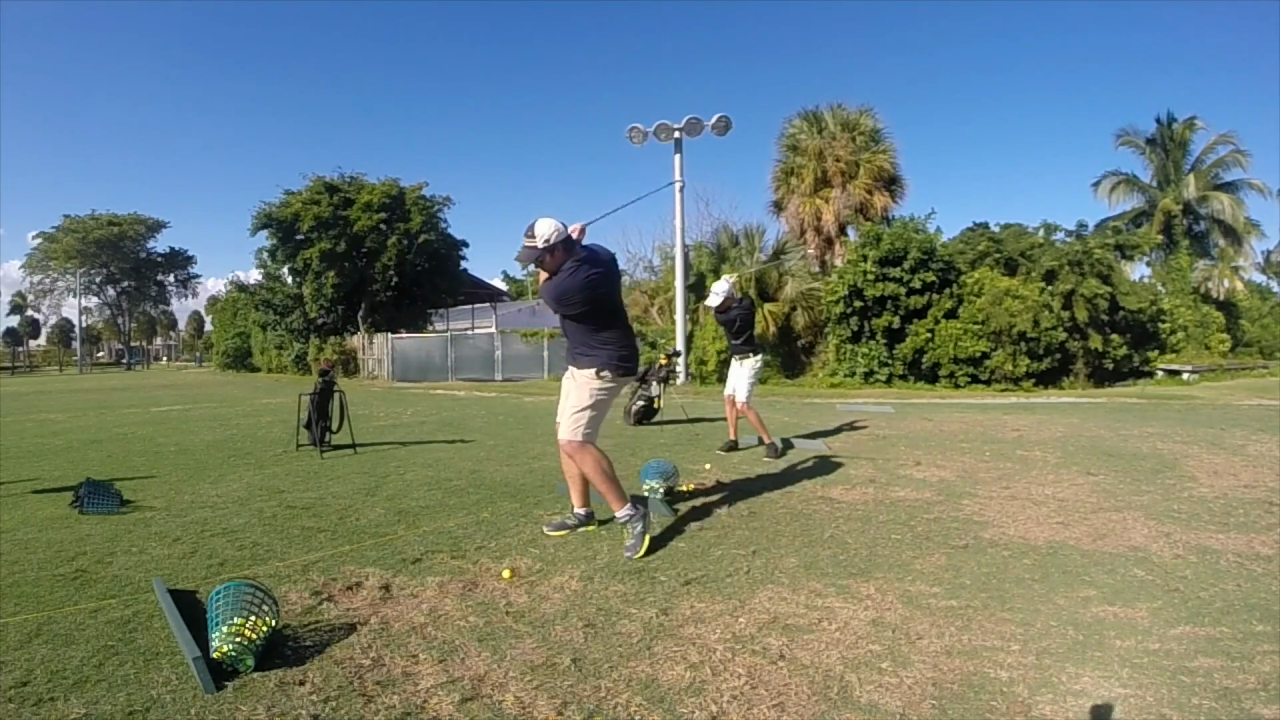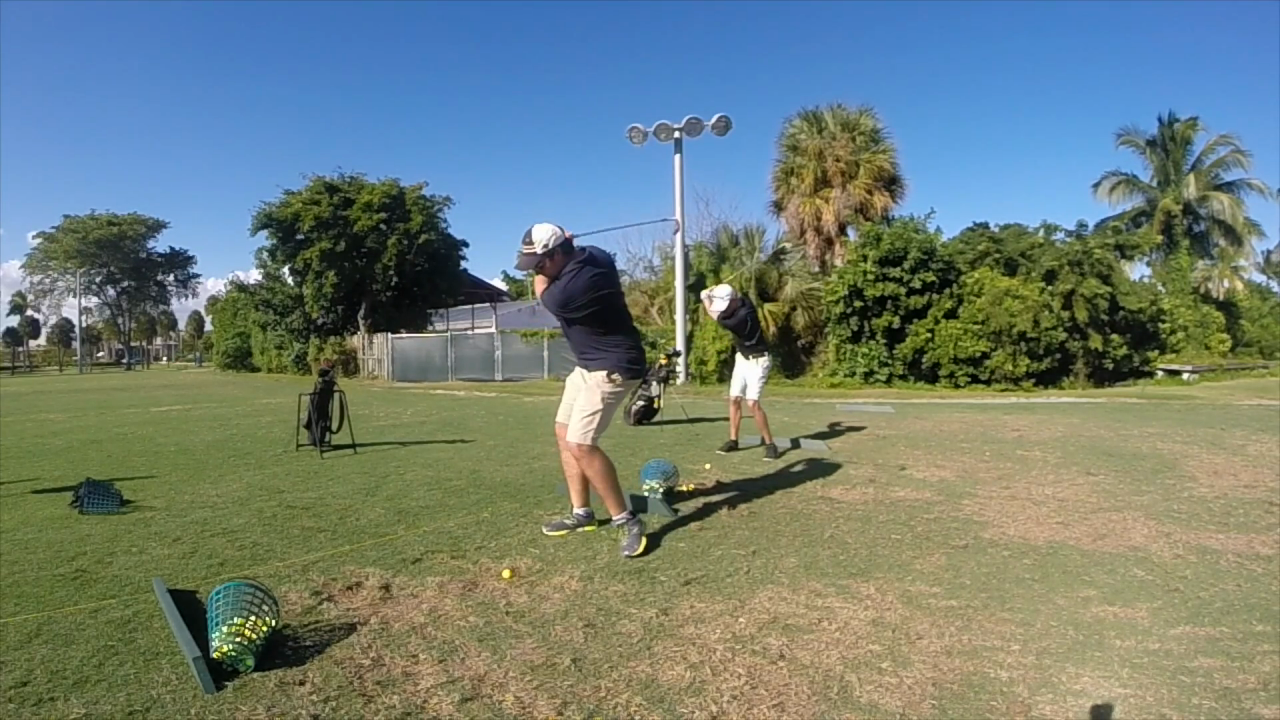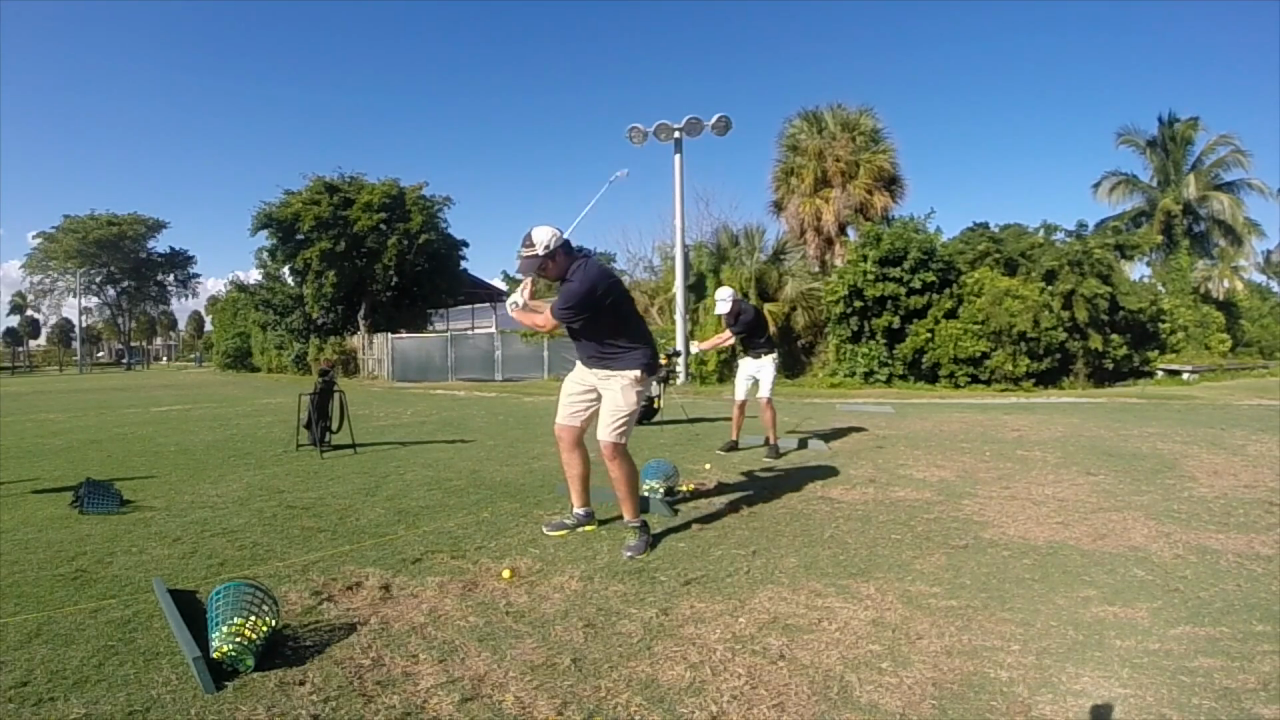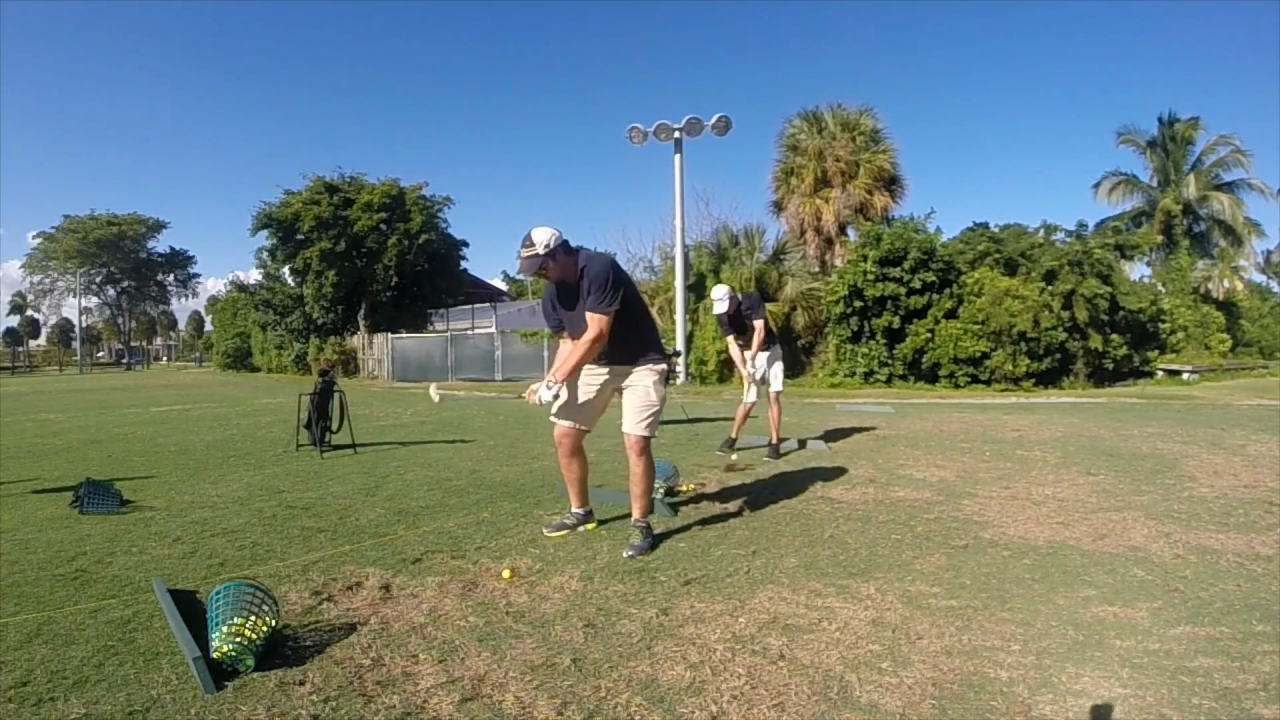
dt=0.4s
person 1, frame 1
left shoulder: (566, 285)
right shoulder: (598, 255)
left elbow: (545, 285)
right wrist: (575, 238)
left hip: (602, 366)
right hip: (585, 362)
left knee: (572, 441)
right knee: (567, 437)
left ankle: (631, 515)
right ankle: (582, 513)
person 1, frame 2
left shoulder: (567, 292)
right shoulder: (594, 256)
left elbow: (542, 292)
left wrist: (542, 275)
right wrist: (560, 240)
left hip: (610, 369)
right hip: (594, 364)
left knee: (580, 444)
right knee: (565, 434)
left ankle: (627, 521)
right ankle: (582, 513)
person 1, frame 3
left shoulder: (584, 282)
right shoulder: (577, 269)
left elbow: (545, 323)
right elbow: (559, 307)
left wrist: (516, 311)
right wrist: (528, 302)
left hip: (626, 367)
right hip: (591, 364)
left knee: (610, 445)
right knee: (566, 433)
left ankle: (636, 526)
right ankle: (582, 512)
person 1, frame 4
left shoulder: (600, 269)
right shoulder: (553, 291)
left elbow: (596, 335)
right elbow: (568, 341)
left wrist: (556, 379)
right wrist: (551, 381)
left hip: (641, 363)
right hip: (594, 365)
left knee: (636, 443)
right knee: (564, 436)
left ankle: (641, 525)
right ankle: (580, 512)
person 2, frame 1
left shoulder: (729, 318)
right shoulder: (746, 302)
left elbow: (716, 312)
left wrist: (725, 284)
right wrist: (729, 285)
left hip: (747, 362)
right hip: (738, 359)
left knee: (742, 405)
right knee: (729, 398)
left ankle: (770, 443)
right ankle: (733, 440)
person 2, frame 2
left shoulder: (740, 319)
right shoulder: (743, 301)
left elbow: (717, 317)
right elbow: (718, 312)
left wrist: (705, 298)
right wrist: (711, 296)
left hip: (757, 361)
right hip: (742, 359)
left knee: (752, 403)
right knee: (734, 399)
left ankle: (769, 444)
right ankle: (733, 440)
person 2, frame 3
left shoulder: (749, 314)
right shoulder: (732, 312)
left elbow: (724, 337)
right elbow: (731, 339)
left wrist: (700, 346)
right wrist: (702, 346)
left hip: (765, 360)
right hip: (747, 359)
left knee: (765, 401)
right knee: (739, 401)
left ankle: (772, 443)
right ankle: (734, 440)
person 2, frame 4
left shoulder: (752, 299)
right shoulder: (722, 316)
left elbow: (760, 331)
right elbow: (732, 344)
left wrist: (753, 355)
right wrist: (742, 369)
left hip: (772, 352)
right hip: (750, 357)
left knee: (773, 397)
right knee: (748, 402)
left ankle: (774, 443)
right ankle: (732, 438)
